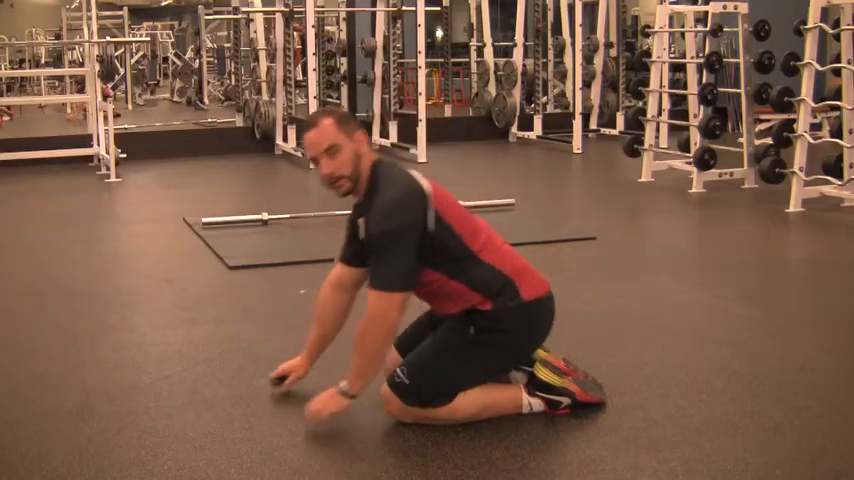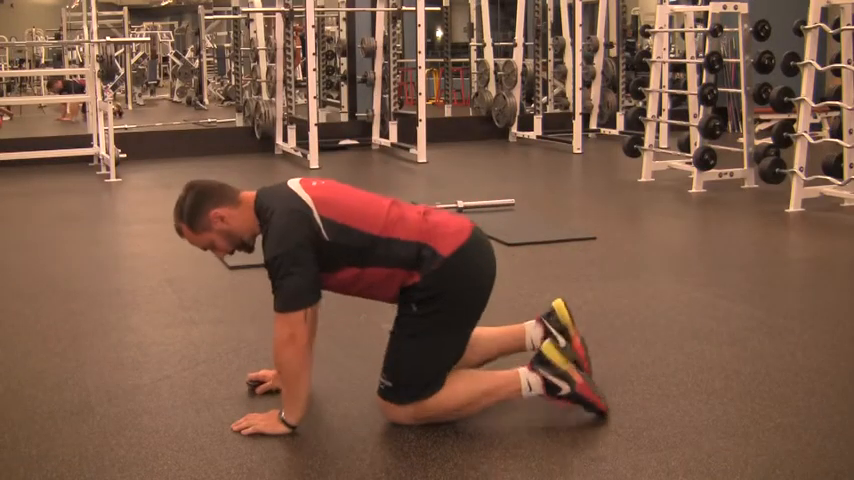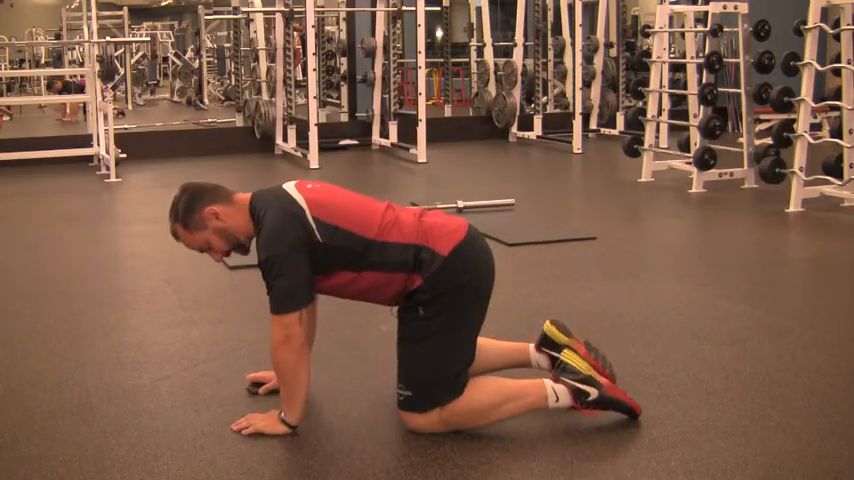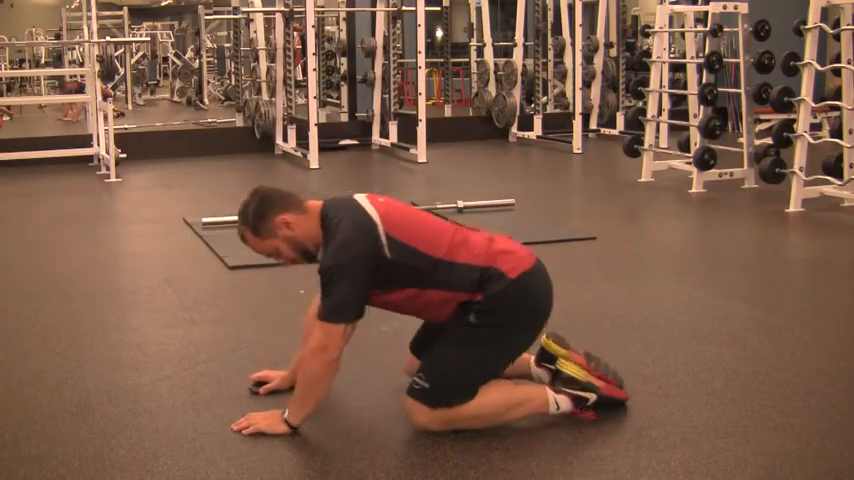
dt=1s
person 1, frame 1
left shoulder: (393, 205)
right shoulder: (370, 203)
left elbow: (382, 319)
right elbow: (340, 286)
left wrist: (346, 391)
right wrist: (306, 359)
left hip: (511, 310)
right hip: (486, 302)
left knee: (401, 400)
right knee: (397, 361)
left ankle: (536, 392)
right ankle: (517, 362)
person 1, frame 2
left shoulder: (284, 230)
right shoulder: (284, 201)
left elbow: (293, 336)
right elbow: (306, 306)
left wrist: (288, 417)
right wrist: (291, 373)
left hip: (449, 267)
right hip: (460, 248)
left knee: (401, 403)
right knee: (435, 355)
left ankle: (538, 378)
right ankle: (543, 333)
person 1, frame 3
left shoulder: (277, 232)
right shoulder: (279, 206)
left elbow: (288, 335)
right elbow: (303, 306)
left wrist: (288, 416)
right wrist: (290, 374)
left hip: (447, 270)
right hip: (453, 252)
left knee: (422, 412)
right knee: (434, 360)
left ankle: (566, 388)
right ankle: (544, 351)
person 1, frame 4
left shoulder: (347, 242)
right shoulder: (341, 215)
left elbow: (327, 347)
right elbow: (323, 311)
left wrist: (290, 419)
right wrist: (293, 374)
left hip: (510, 293)
right hip: (505, 277)
left knee: (426, 410)
right knee: (418, 367)
left ankle: (566, 393)
right ankle: (543, 363)
